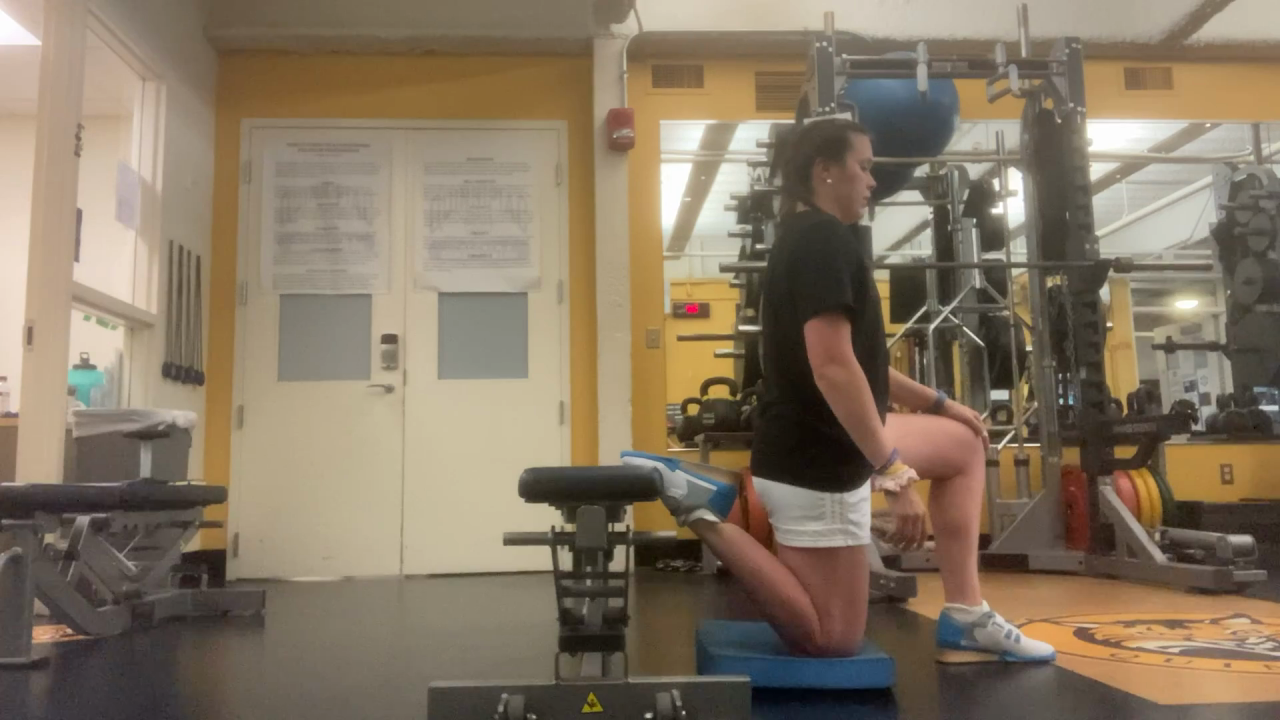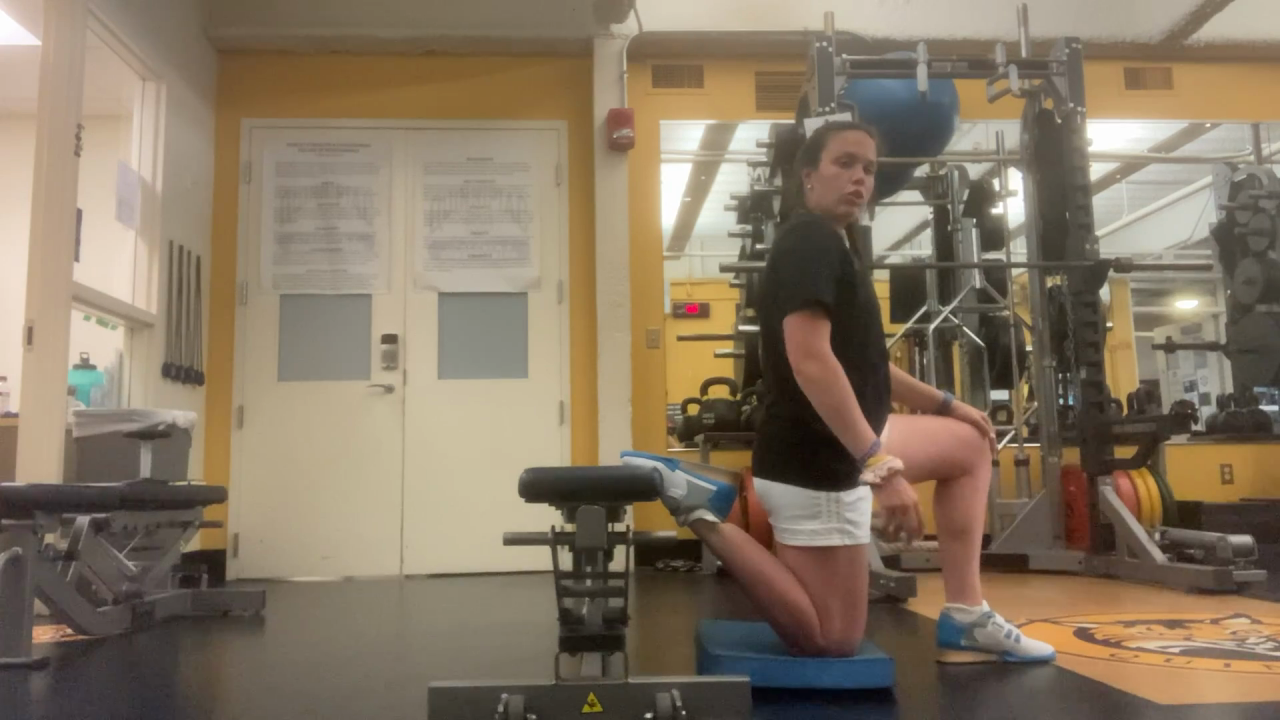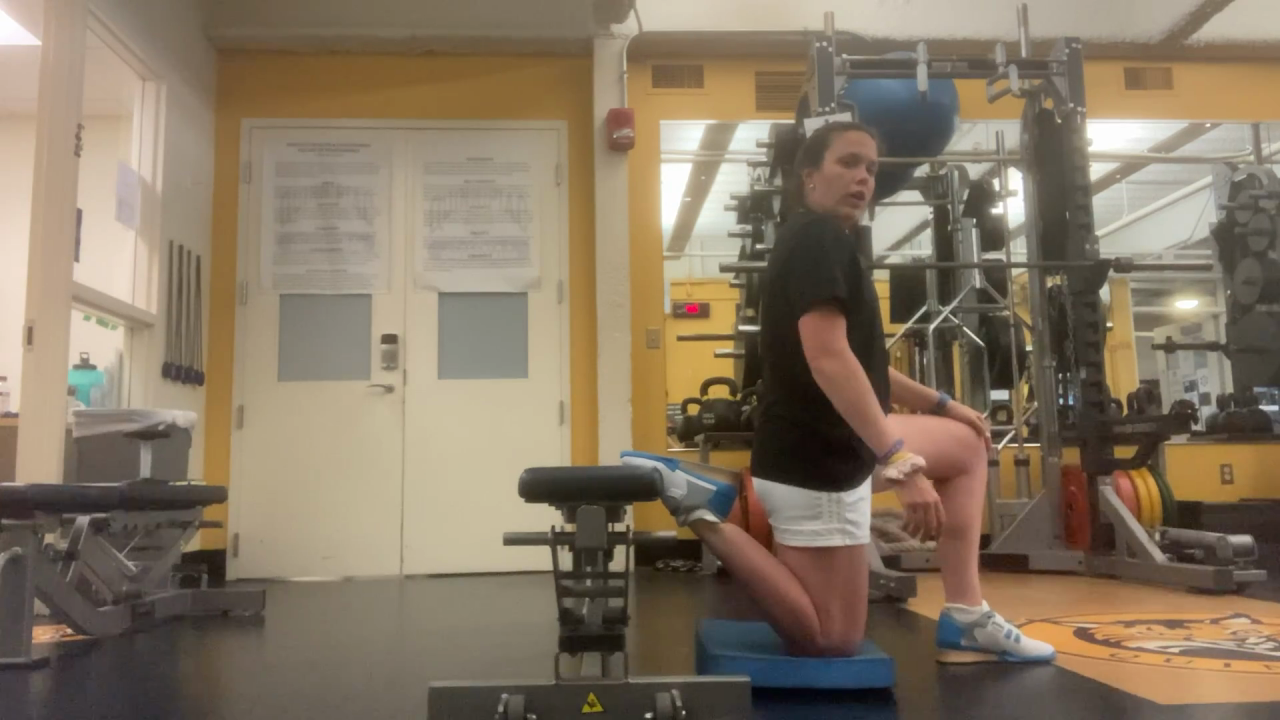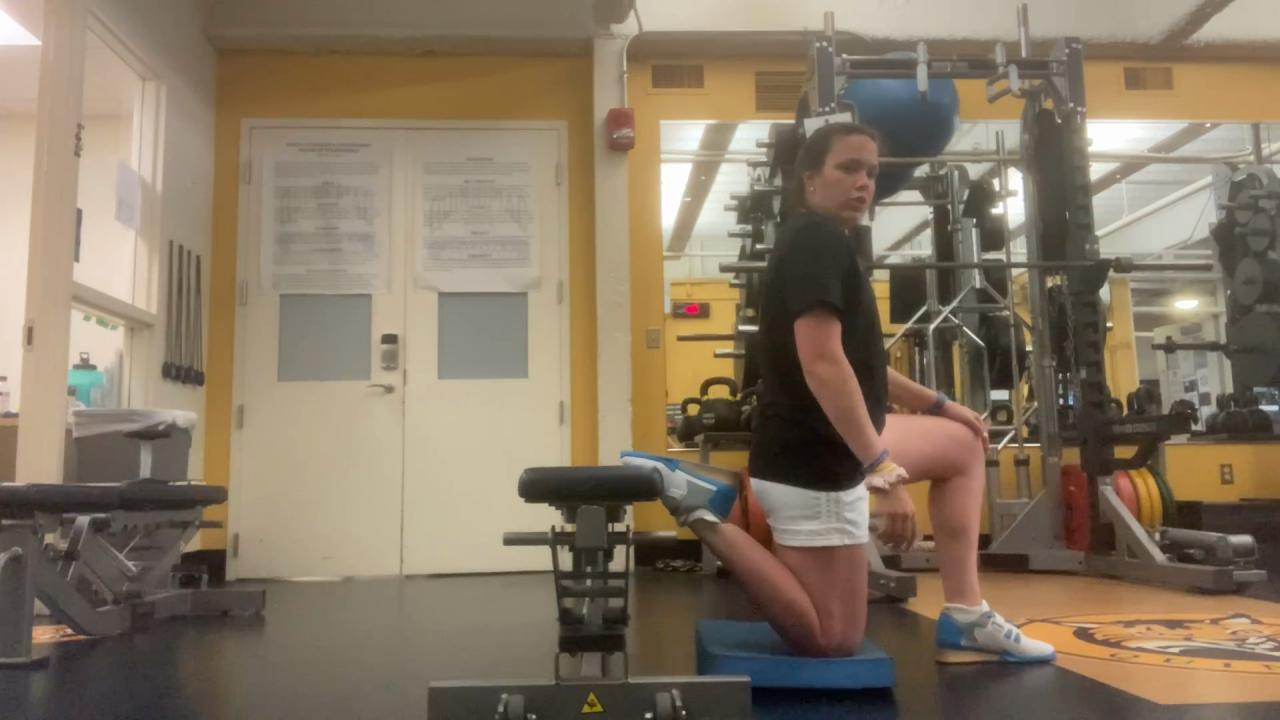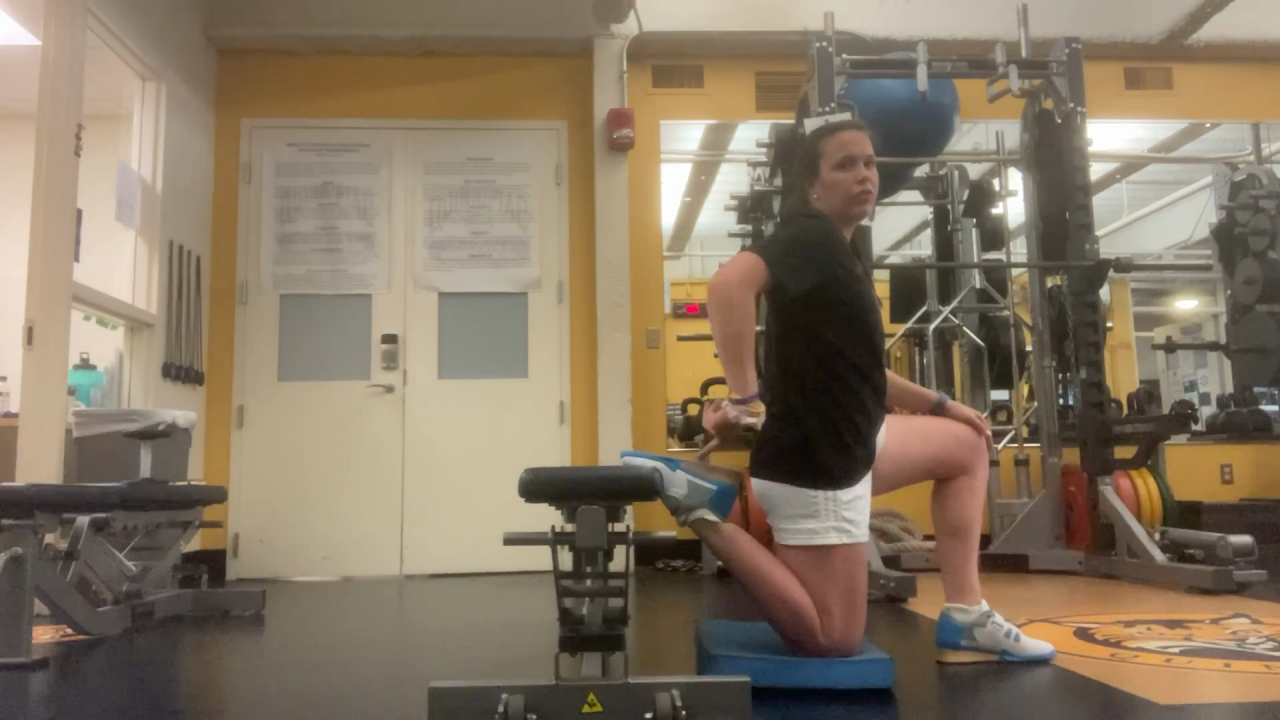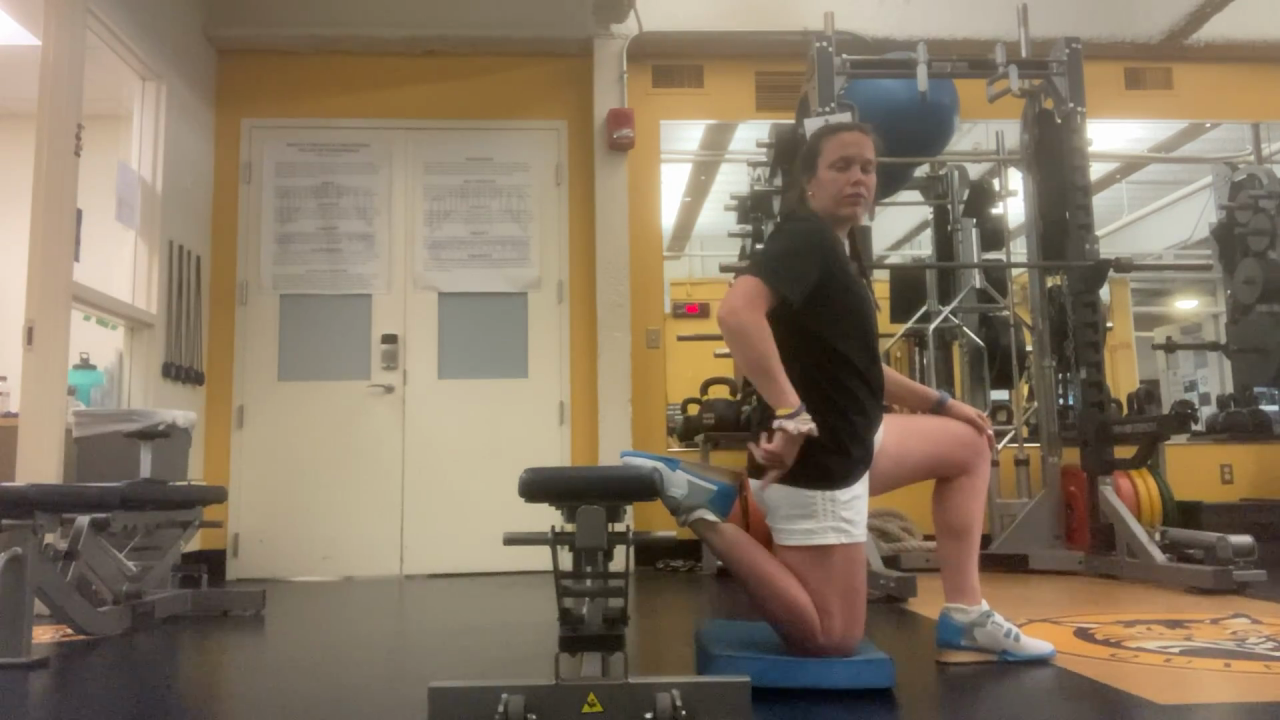
dt=0.5s
person 1, frame 1
left shoulder: (807, 238)
right shoulder: (827, 240)
right elbow: (832, 368)
left wrist: (938, 403)
right wrist: (895, 476)
left hip: (823, 441)
right hip: (813, 460)
left knee: (964, 442)
right knee: (833, 640)
left ankle: (966, 615)
right ankle: (708, 514)
person 1, frame 2
left shoulder: (832, 246)
right shoulder: (810, 242)
left elbow: (860, 359)
right elbow: (812, 362)
left wrist: (945, 403)
right wrist: (883, 468)
left hip: (839, 441)
right hip: (813, 460)
left knee: (970, 444)
right knee: (832, 639)
left ankle: (965, 616)
right ankle: (707, 515)
person 1, frame 3
left shoulder: (821, 241)
right shoulder: (820, 239)
left elbow: (858, 358)
right elbow: (829, 361)
left wrist: (941, 404)
right wrist: (902, 465)
left hip: (831, 441)
right hip: (813, 459)
left knee: (965, 444)
right knee: (832, 640)
left ankle: (965, 616)
right ankle: (706, 513)
person 1, frame 4
left shoulder: (820, 243)
right shoulder: (818, 241)
left elbow: (857, 361)
right elbow: (823, 365)
left wrist: (939, 403)
right wrist: (885, 474)
left hip: (828, 445)
right hip: (810, 461)
left knee: (963, 443)
right knee: (832, 640)
left ankle: (965, 617)
right ankle: (707, 515)
person 1, frame 5
left shoulder: (839, 250)
right shoulder: (812, 237)
right elbow: (729, 284)
left wrist: (941, 405)
right wrist: (744, 400)
left hip: (845, 441)
right hip: (811, 460)
left knee: (966, 445)
right knee: (833, 639)
left ankle: (965, 617)
right ankle: (706, 511)
person 1, frame 6
left shoulder: (839, 251)
right shoulder: (805, 238)
right elbow: (736, 311)
left wrist: (940, 403)
right wrist: (791, 415)
left hip: (847, 441)
right hip: (810, 458)
left knee: (969, 442)
right knee: (832, 640)
left ankle: (965, 616)
right ankle: (708, 516)
